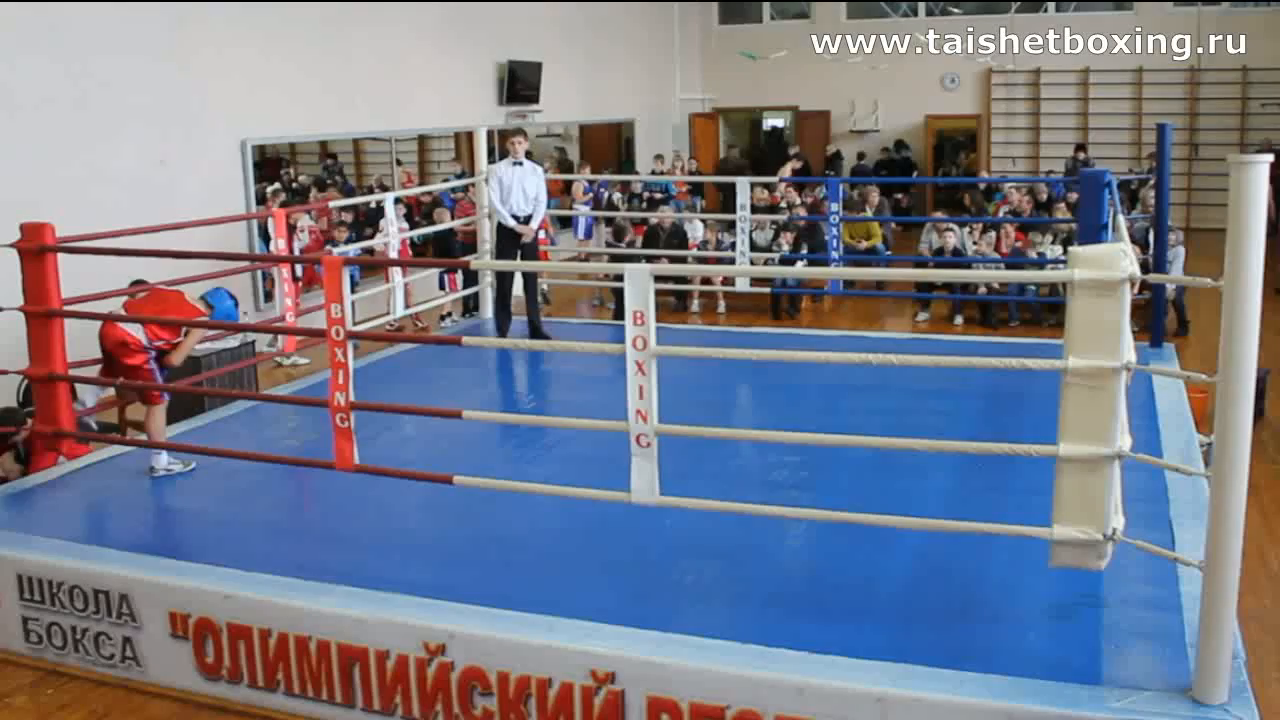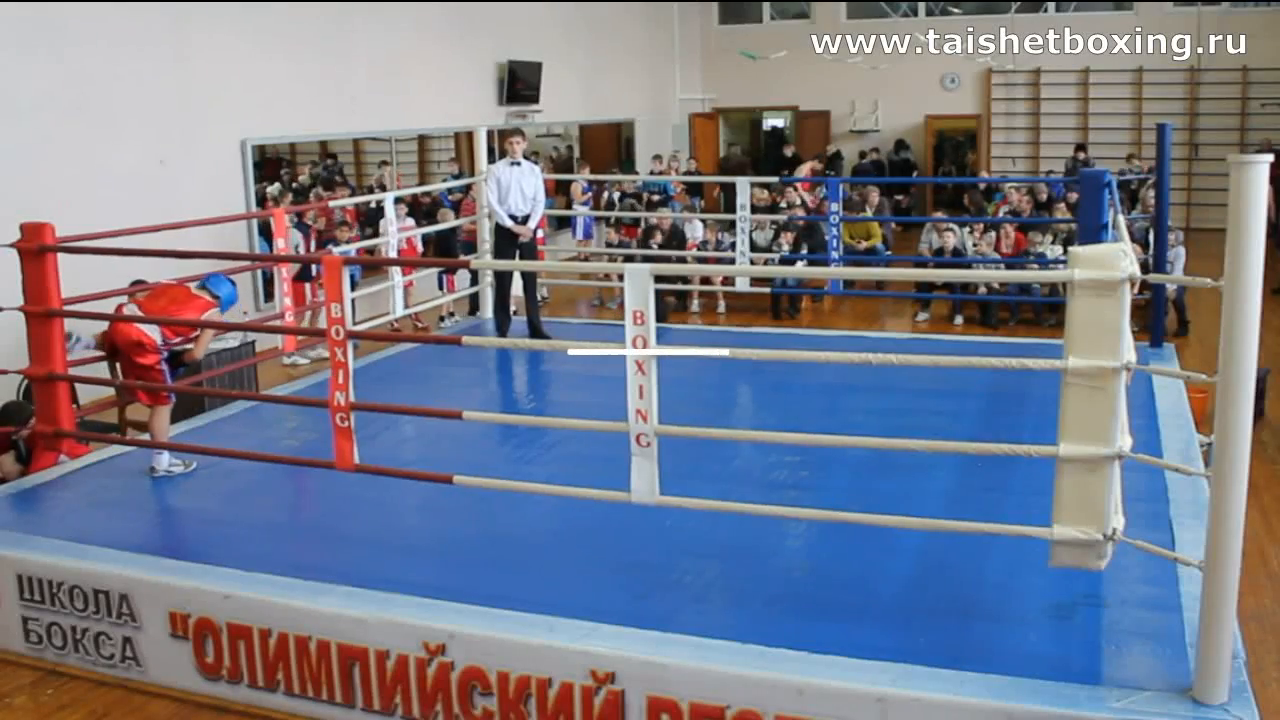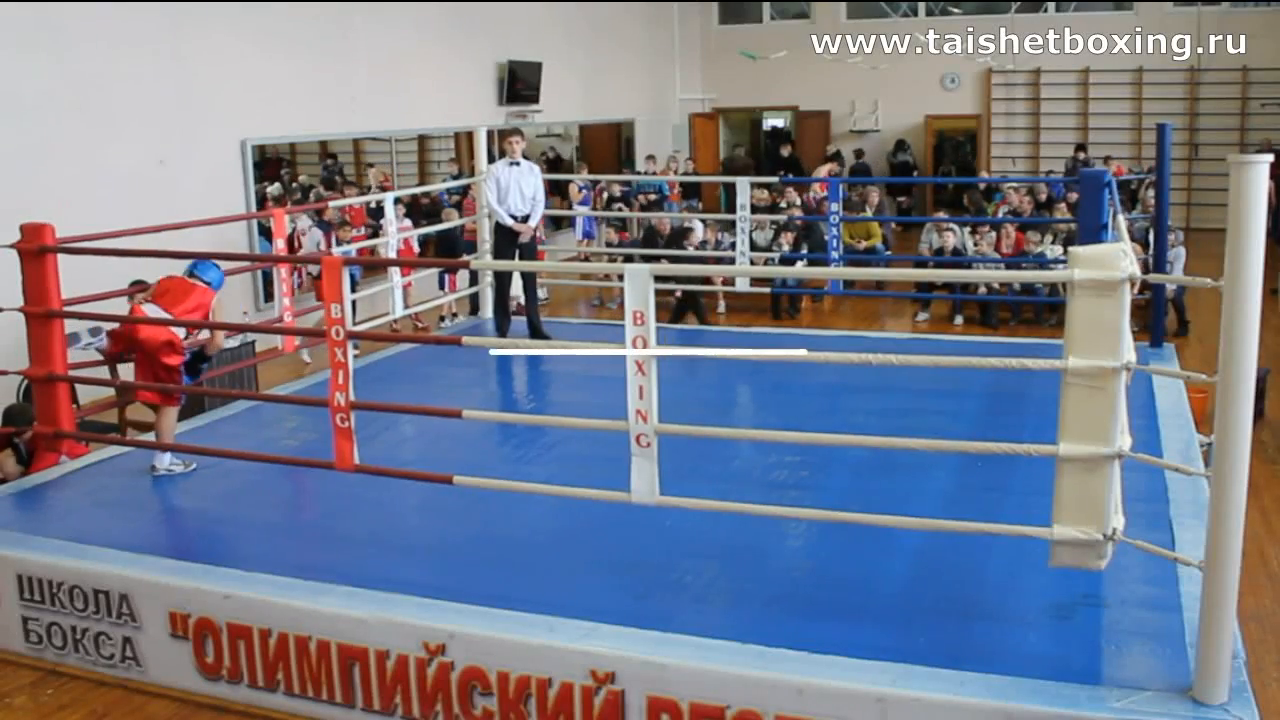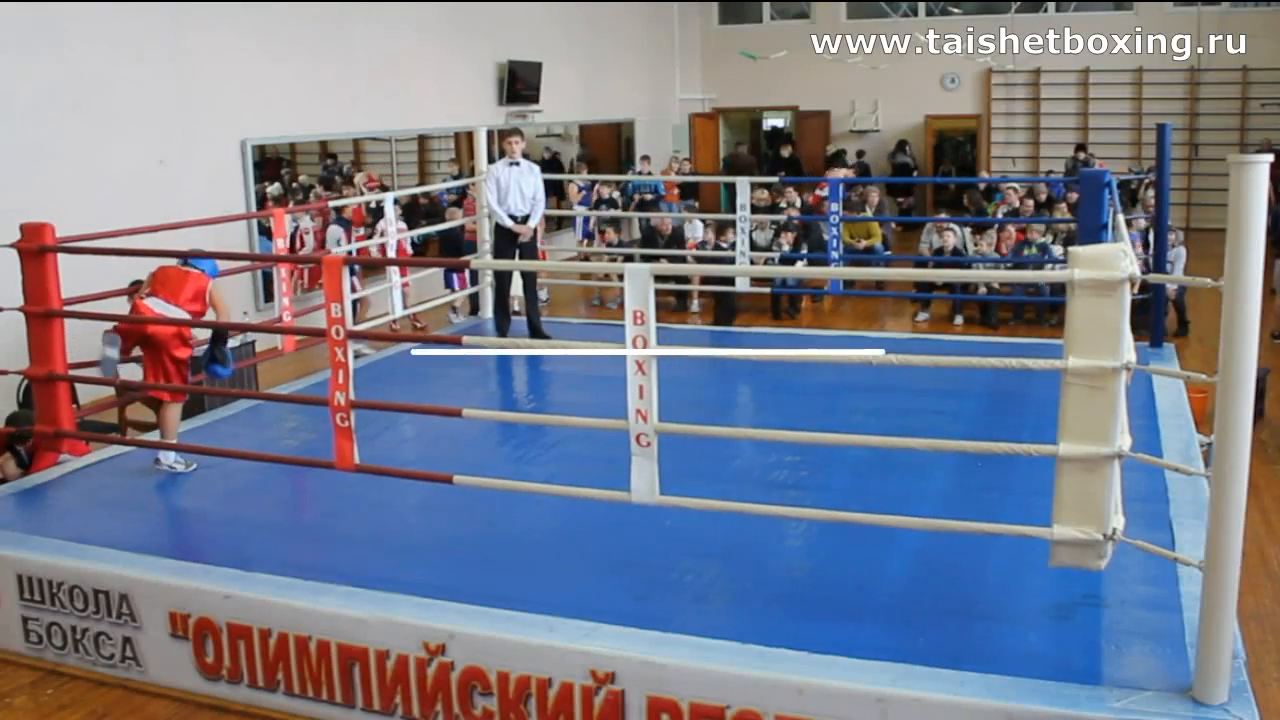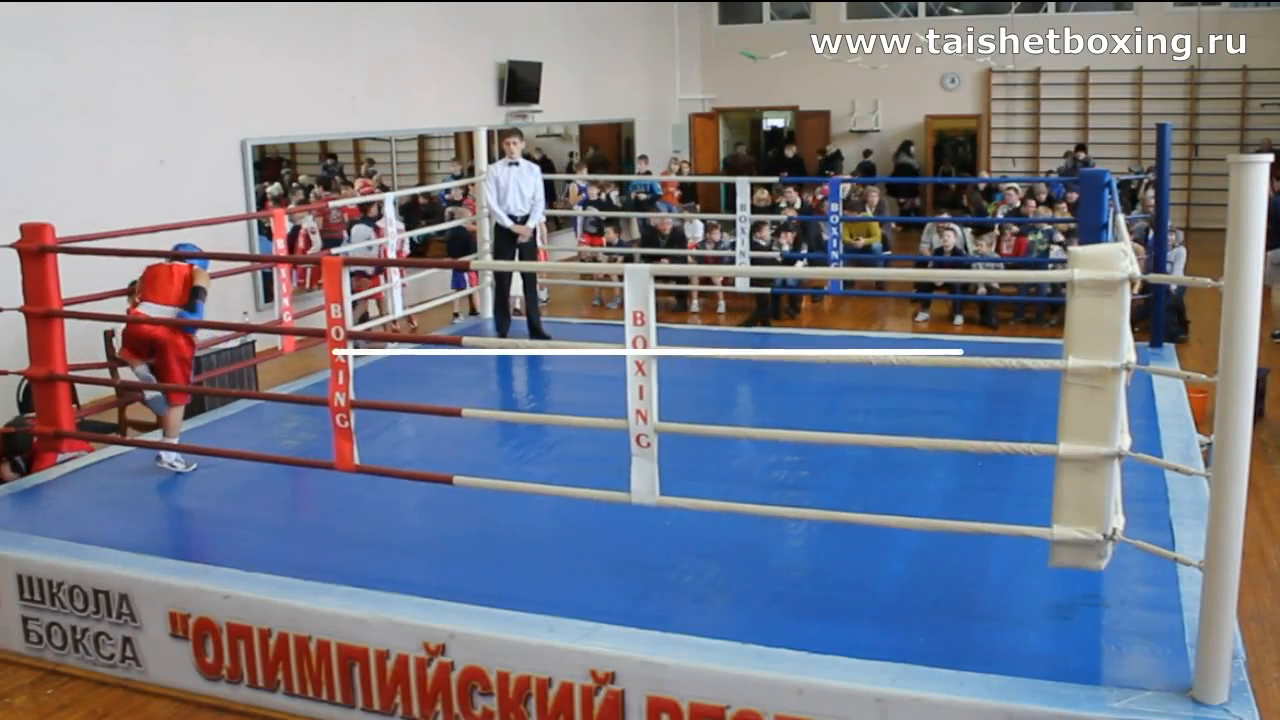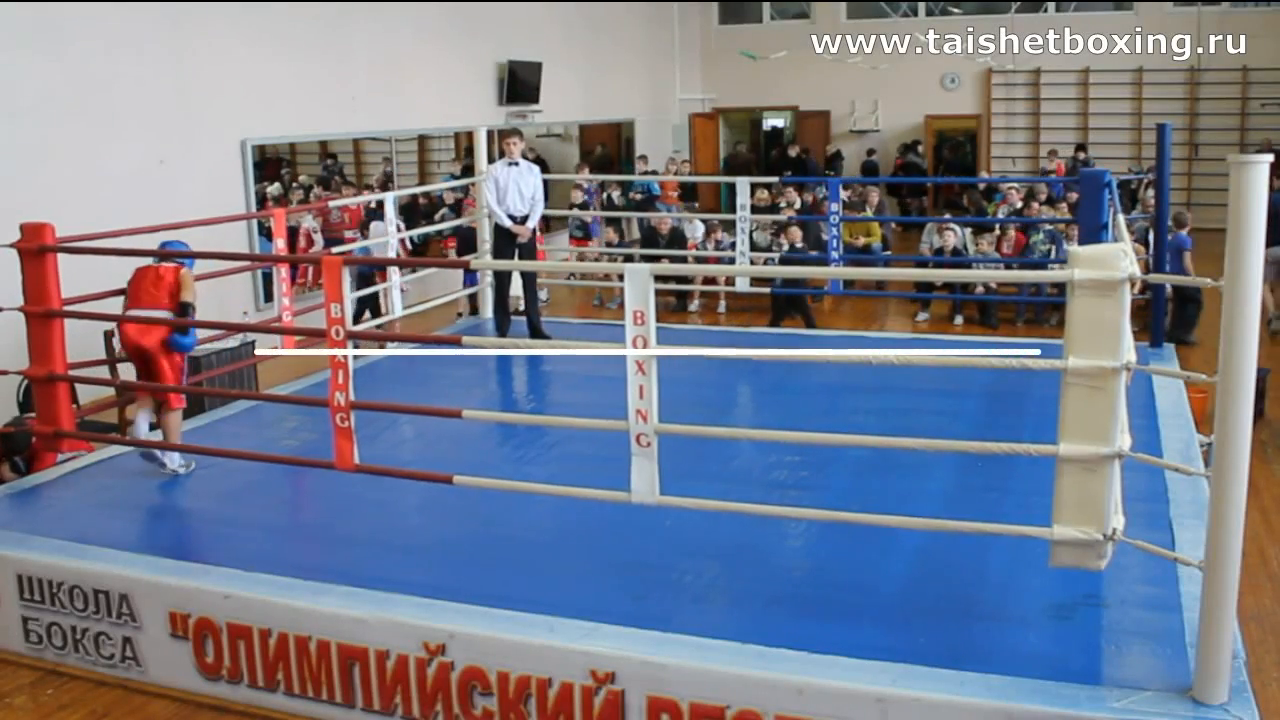
dt=0.3s
person 1, frame 1
left shoulder: (173, 293)
right shoulder: (201, 324)
left elbow: (137, 297)
right elbow: (174, 361)
right wrist: (157, 361)
left hip: (109, 325)
right hip: (129, 341)
left knee: (113, 369)
right knee: (156, 400)
right ankle: (160, 462)
person 1, frame 2
left shoulder: (177, 287)
right shoulder: (212, 312)
left elbow: (141, 299)
right elbow: (197, 354)
left hip: (123, 320)
right hip: (144, 340)
right knee: (163, 401)
left ankle: (80, 341)
right ankle: (161, 462)
person 1, frame 3
left shoulder: (167, 280)
right shoulder: (211, 297)
left elbow: (138, 301)
right elbow: (217, 340)
right wrist: (199, 361)
left hip: (140, 319)
right hip: (165, 337)
left knee: (114, 347)
right knee: (170, 401)
right ankle: (163, 461)
person 1, frame 4
left shoulder: (161, 272)
right shoulder: (208, 283)
left elbow: (140, 297)
right elbow: (224, 317)
right wrist: (219, 345)
left hip: (144, 315)
right hip: (173, 329)
left knee: (120, 337)
right knee: (173, 395)
left ankle: (112, 346)
right ankle: (168, 456)
person 1, frame 5
left shoulder: (151, 270)
right shoulder: (195, 270)
left elbow: (137, 300)
right elbow: (201, 281)
right wrist: (196, 300)
left hip: (141, 319)
right hip: (173, 328)
left knee: (132, 351)
right knee: (177, 395)
left ankle: (149, 384)
right ankle: (169, 454)
person 1, frame 6
left shoulder: (139, 273)
right shoulder: (183, 272)
right elbow: (188, 291)
left wrist: (130, 345)
right wrist: (186, 318)
left hip: (130, 328)
right hip: (162, 332)
left knee: (149, 386)
right knee: (172, 397)
left ankle: (141, 428)
right ankle: (172, 459)
person 2, frame 1
left shoulder: (536, 170)
right shoulder: (498, 170)
left elbow: (542, 201)
right elbow: (495, 202)
left wrist: (532, 227)
right wrist: (515, 225)
left hip: (530, 225)
right hip: (507, 226)
left knee: (531, 278)
right knee: (504, 279)
left ankle: (535, 328)
right ankle: (502, 329)
person 2, frame 2
left shoulder: (534, 170)
right shoulder: (496, 170)
left elbow: (539, 202)
right elbow: (493, 203)
left wrist: (529, 227)
right wrist: (512, 225)
left hip: (528, 226)
right hip: (505, 226)
left knee: (530, 278)
right knee: (502, 279)
left ankle: (535, 328)
right ankle: (502, 329)
person 2, frame 3
left shoulder: (533, 170)
right shoulder: (495, 170)
left elbow: (539, 201)
right elbow: (492, 203)
left wrist: (530, 226)
right wrist: (512, 224)
left hip: (528, 225)
right hip: (504, 226)
left knee: (530, 278)
right knee: (502, 279)
left ankle: (535, 328)
right ankle: (502, 330)
person 2, frame 4
left shoulder: (533, 169)
right shoulder: (495, 170)
left elbow: (540, 201)
right elbow: (492, 203)
left wrist: (530, 226)
right wrist: (512, 225)
left hip: (528, 225)
right hip: (504, 226)
left knee: (530, 278)
right knee: (502, 279)
left ankle: (535, 328)
right ankle: (502, 330)
person 2, frame 5
left shoulder: (533, 169)
right shoulder: (495, 171)
left elbow: (539, 201)
right elbow: (492, 203)
left wrist: (529, 226)
right wrist: (512, 226)
left hip: (527, 225)
right hip: (504, 226)
left knee: (530, 278)
right knee: (502, 279)
left ankle: (535, 328)
right ankle: (502, 330)
person 2, frame 6
left shoulder: (533, 170)
right shoulder: (494, 171)
left elbow: (539, 201)
right elbow: (492, 204)
left wrist: (528, 226)
right wrist: (511, 226)
left hip: (527, 225)
right hip: (504, 226)
left knee: (530, 277)
right knee: (502, 279)
left ankle: (535, 328)
right ankle: (502, 330)
